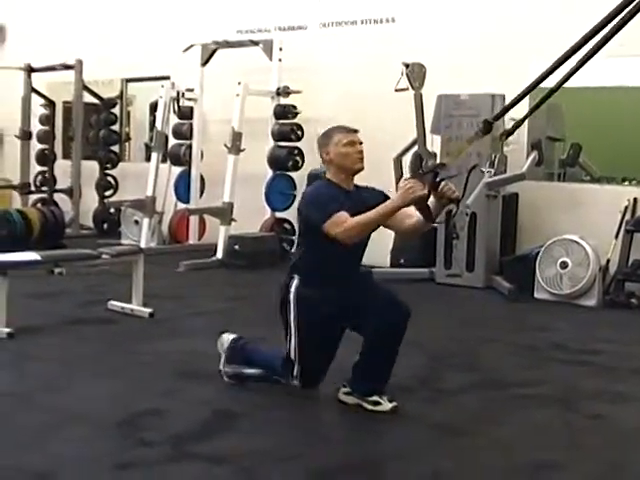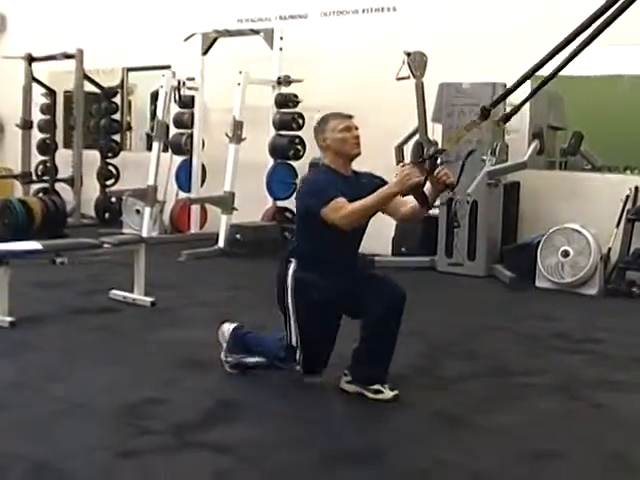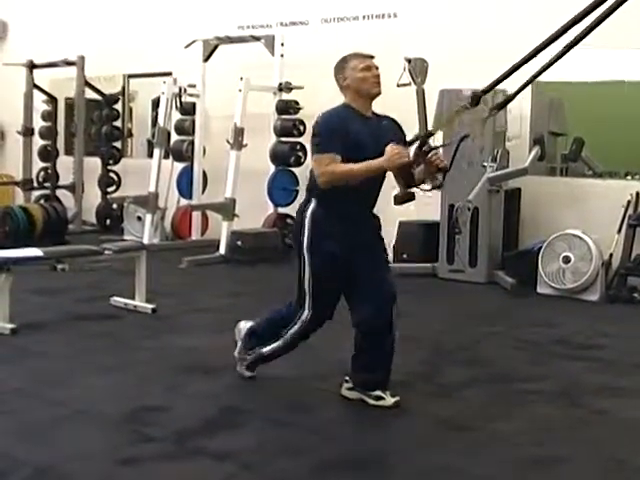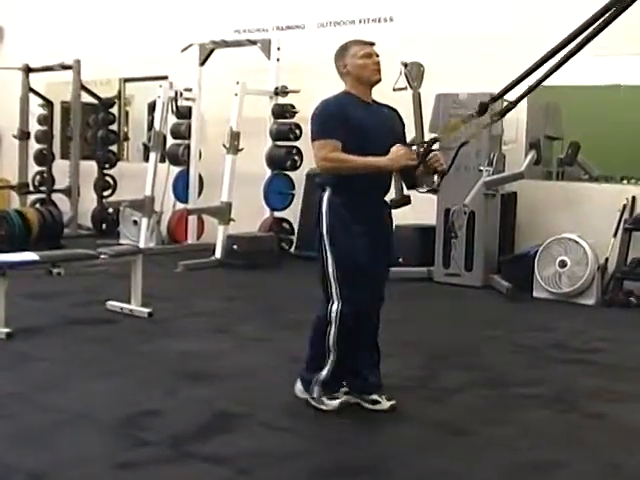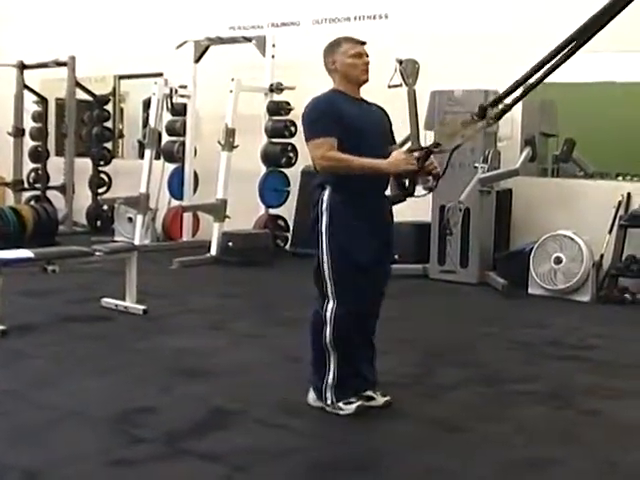
dt=0.4s
person 1, frame 1
left shoulder: (369, 197)
right shoulder: (318, 196)
left elbow: (409, 224)
right elbow: (347, 232)
left wrist: (437, 204)
right wrist: (398, 201)
left hip: (349, 284)
right hip: (310, 292)
left knee: (393, 315)
right knee: (303, 374)
left ankle: (362, 388)
right ankle: (235, 350)
person 1, frame 2
left shoulder: (367, 183)
right shoulder: (315, 184)
left elbow: (406, 212)
right elbow: (345, 218)
left wrist: (433, 191)
right wrist: (395, 187)
left hip: (346, 273)
right hip: (306, 278)
left knee: (390, 299)
right knee: (306, 362)
left ankle: (364, 376)
right ankle: (237, 339)
person 1, frame 3
left shoulder: (389, 127)
right shoulder: (332, 123)
right elbow: (326, 175)
left wrist: (429, 167)
right wrist: (382, 162)
left hip: (363, 225)
right hip: (323, 225)
left knee: (380, 302)
right knee: (312, 310)
left ankle: (367, 382)
right ankle: (253, 338)
person 1, frame 4
left shoulder: (390, 115)
right shoulder: (333, 109)
left elbow: (402, 166)
right elbow: (325, 160)
left wrist: (426, 165)
right wrist: (384, 161)
left hip: (377, 214)
right hip: (341, 213)
left knee: (369, 305)
right knee: (345, 303)
left ankle: (361, 385)
right ankle: (316, 382)
person 1, frame 5
left shoulder: (377, 113)
right shoulder: (323, 107)
left elbow: (390, 161)
right elbow: (325, 158)
left wrist: (416, 167)
right wrist: (386, 165)
left hip: (376, 211)
right hip: (340, 211)
left knee: (367, 303)
right knee: (338, 303)
left ankle: (360, 382)
right ankle: (327, 388)
